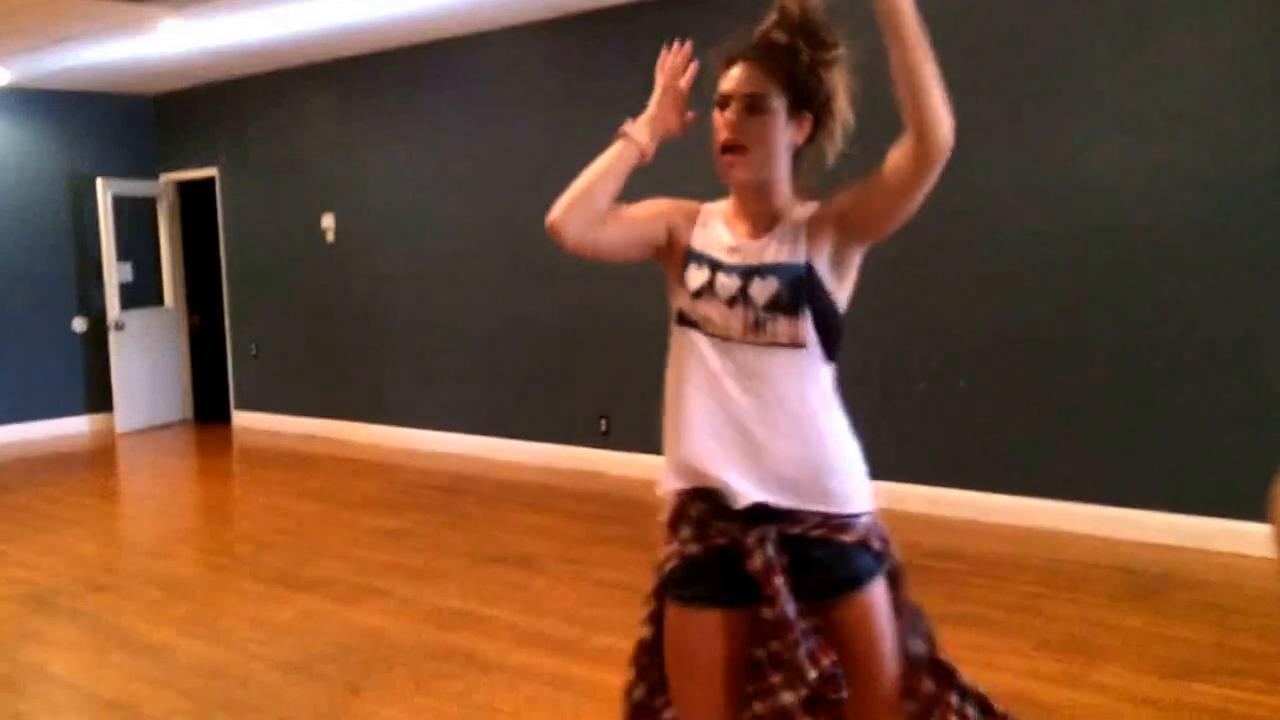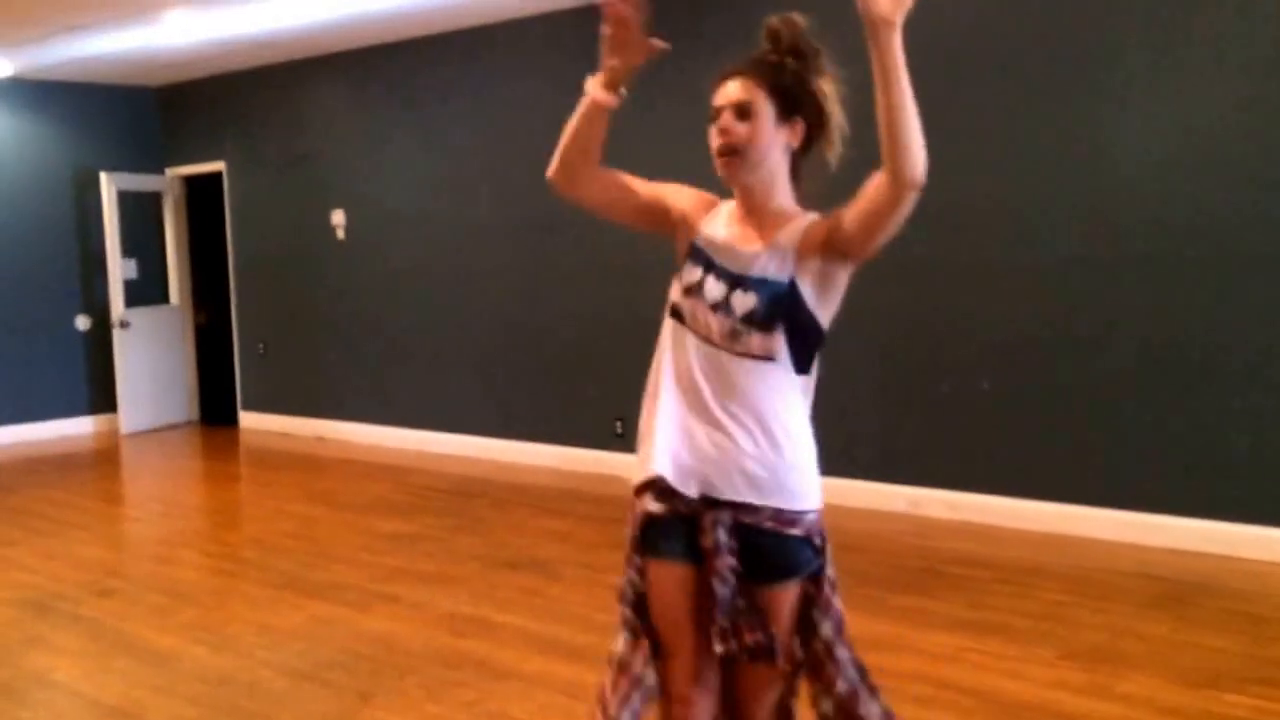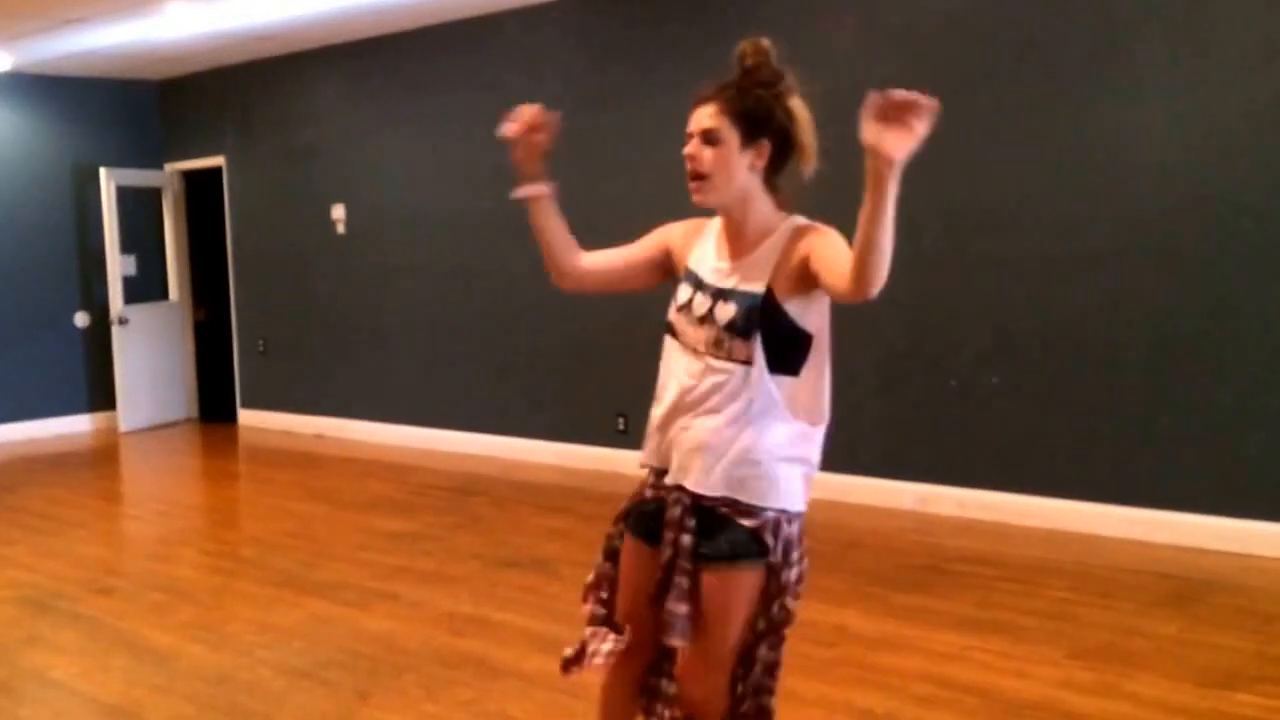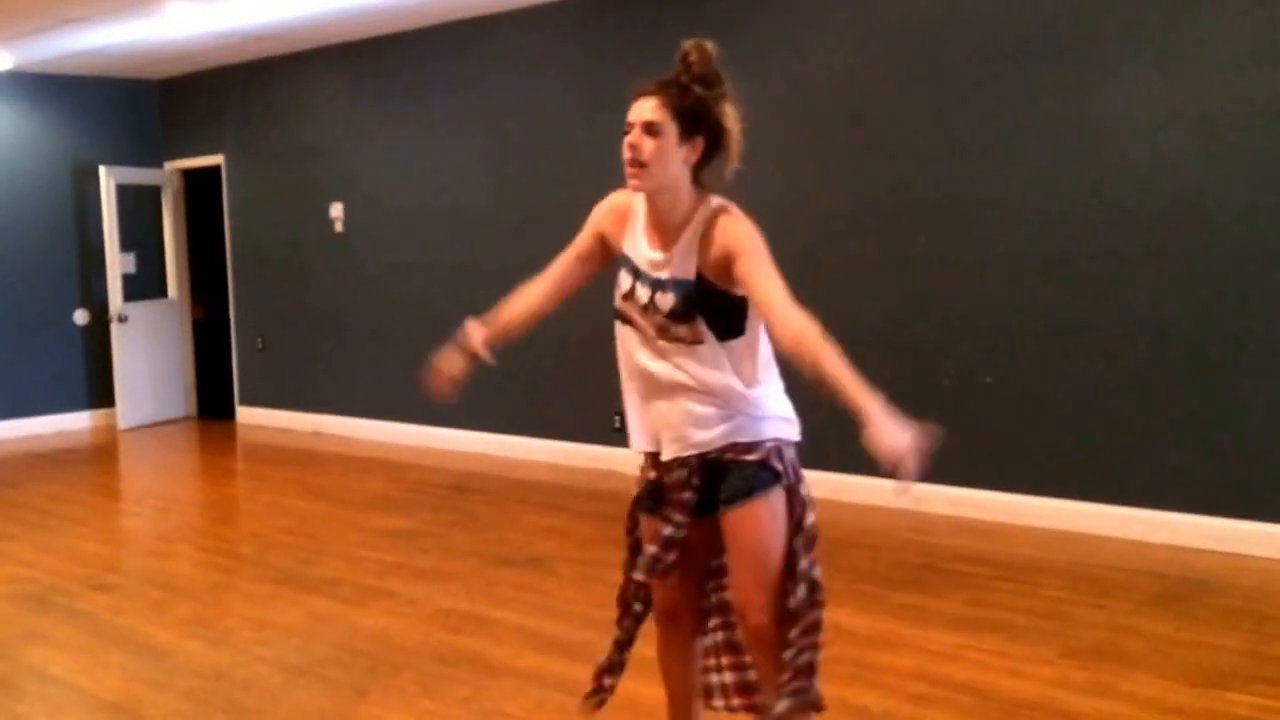
dt=0.3s
person 1, frame 1
left shoulder: (835, 231)
right shoulder: (679, 227)
left elbow: (932, 144)
right elbow: (568, 226)
right wrist: (648, 130)
left hip: (823, 504)
right hip: (710, 511)
person 1, frame 2
left shoulder: (825, 240)
right shoulder: (692, 214)
left elbow: (904, 180)
right elbow: (569, 178)
right wrist: (608, 79)
left hip: (774, 499)
right hip: (674, 486)
person 1, frame 3
left shoulder: (805, 247)
right shoulder: (685, 240)
left elbow: (861, 283)
right elbow: (571, 270)
left wrist: (884, 171)
right wrist: (535, 178)
left hip: (752, 496)
right hip: (667, 480)
right knee: (632, 638)
person 1, frame 4
left shoulder: (725, 229)
right shoulder: (617, 215)
left elbow: (788, 321)
right elbow: (554, 287)
left wrist: (871, 410)
right wrist: (473, 341)
left hip: (748, 445)
right hip: (666, 450)
left knee: (758, 616)
right knee: (672, 610)
